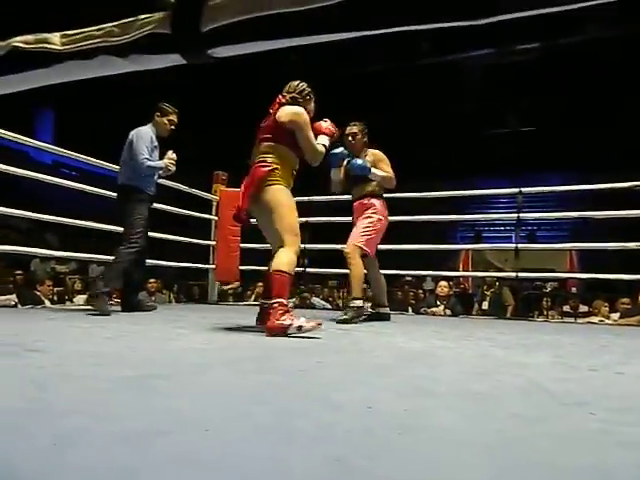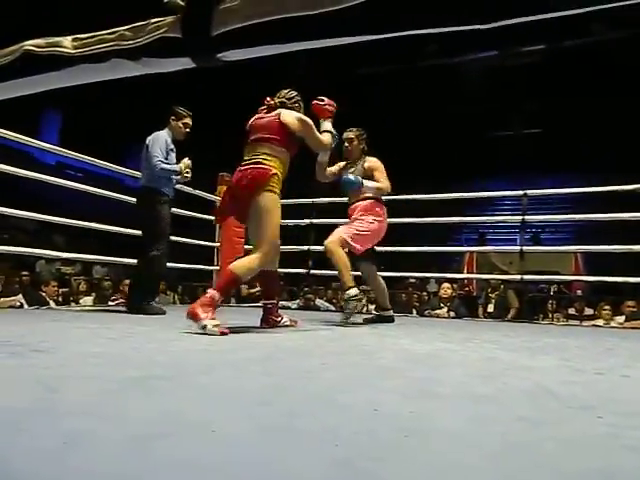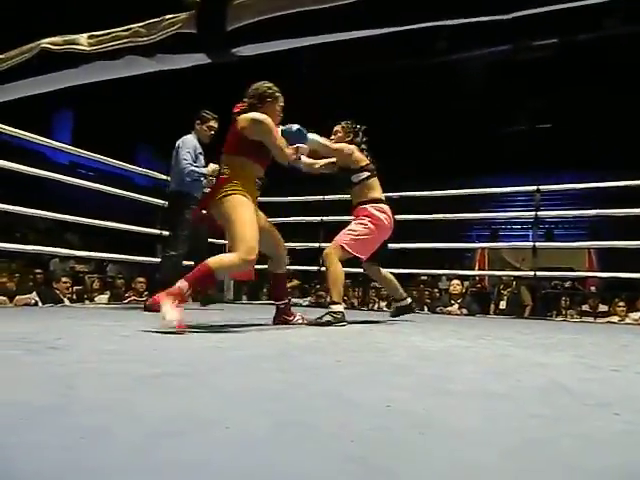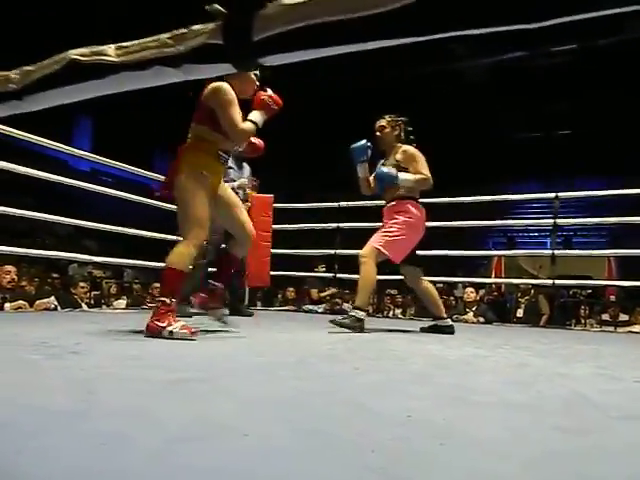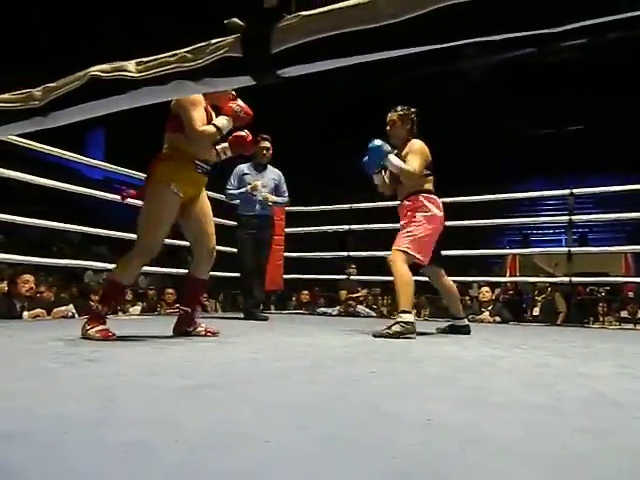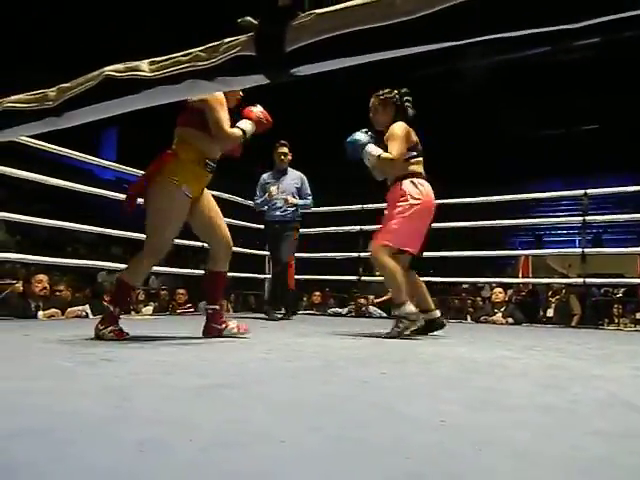
dt=0.3s
person 1, frame 1
left shoulder: (273, 117)
right shoulder: (296, 113)
right elbow: (314, 157)
right wrist: (325, 135)
left hip: (258, 185)
right hip: (272, 181)
left knee: (282, 246)
right knee: (290, 245)
left ankle: (268, 312)
right ankle: (278, 315)
person 1, frame 2
left shoulder: (257, 118)
right shoulder: (297, 118)
right elbow: (325, 147)
right wrist: (326, 118)
left hip: (244, 180)
right hip: (262, 183)
left knee: (271, 250)
right knee: (263, 253)
left ankle: (271, 314)
right ankle: (204, 306)
person 1, frame 3
left shoulder: (248, 124)
right shoulder: (258, 120)
right elbow: (287, 158)
right wrist: (296, 152)
left hip: (240, 195)
right hip: (234, 193)
left knee: (279, 251)
right knee: (245, 255)
left ankle: (284, 313)
right ankle: (173, 295)
person 1, frame 4
left shoulder: (228, 99)
right shoulder: (222, 90)
right elbow: (239, 133)
left wrist: (244, 144)
right wrist: (261, 112)
left hip: (210, 175)
right hip: (195, 169)
left knee: (245, 234)
right knee: (194, 239)
right ankle: (162, 315)
person 1, frame 5
left shoulder: (209, 110)
right shoulder: (193, 98)
right elbow: (198, 137)
left wrist: (229, 149)
right wrist: (228, 120)
left hip: (194, 186)
right hip: (170, 179)
left knee: (206, 251)
right knee: (146, 250)
left ankle: (186, 320)
right ankle: (95, 319)
person 1, frame 6
left shoulder: (214, 103)
right shoulder: (212, 94)
right elbow: (226, 137)
left wrist: (221, 149)
right wrist: (250, 123)
left hip: (194, 184)
right hip: (176, 178)
left knee: (223, 247)
right knee: (154, 251)
left ankle: (215, 320)
right ankle: (109, 319)
person 2, frame 1
left shoulder: (374, 155)
right shoulder: (346, 162)
left elbow: (391, 181)
right elbow: (336, 189)
left wrist: (369, 171)
right wrist: (334, 168)
left hip: (374, 209)
right hip: (359, 211)
left knee: (352, 251)
right knee: (369, 263)
left ankle: (357, 305)
right ankle: (382, 309)
person 2, frame 2
left shoulder: (371, 163)
right shoulder: (343, 166)
left elbow: (386, 188)
right elbow: (322, 176)
left wrist: (362, 184)
right wrist: (324, 151)
left hip: (371, 214)
right hip: (357, 216)
left knee: (332, 244)
right knee: (367, 270)
left ankle: (352, 293)
right ankle: (385, 311)
person 2, frame 3
left shoulder: (348, 150)
right shoulder: (341, 159)
left elbow: (328, 147)
left wrist: (304, 136)
left hip: (372, 216)
right hip: (373, 217)
left knee: (331, 253)
right knee: (371, 269)
left ankle: (336, 310)
right ankle: (403, 301)
person 2, frame 4
left shoulder: (407, 152)
right shoulder: (384, 161)
left elbow: (427, 180)
right elbow: (368, 190)
left wrist: (397, 177)
right wrist: (361, 163)
left hip: (407, 214)
right hip: (397, 216)
left knee: (367, 256)
right knee: (412, 276)
left ankle: (357, 315)
right ankle: (443, 321)
person 2, frame 5
left shoulder: (416, 146)
right shoulder: (398, 151)
left elbow: (411, 177)
right elbow: (387, 190)
left wrist: (389, 157)
right wrist: (375, 171)
left hip: (424, 209)
right hip: (414, 212)
left knee: (397, 258)
right knee: (434, 272)
left ankle: (405, 321)
right ankle: (460, 321)
person 2, frame 6
left shoulder: (398, 129)
right shoulder: (388, 134)
left elbow: (392, 163)
right elbow: (381, 173)
left wrist: (367, 147)
right wrist: (365, 153)
left hip: (411, 195)
right hip: (405, 198)
left knee: (379, 251)
right knee: (399, 263)
left ankle: (406, 312)
right ankle: (432, 315)
person 3, frame 1
left shoulder: (151, 138)
right shoulder: (143, 133)
right elbow: (141, 165)
left wrist: (163, 171)
right wrist: (163, 163)
left hip: (140, 198)
right hip: (134, 197)
left knee: (138, 246)
right knee: (133, 244)
left ankle: (130, 297)
right ankle: (100, 291)
person 3, frame 2
left shoulder: (169, 143)
right shoulder: (160, 137)
right elbow: (155, 167)
left wrist: (180, 177)
right wrist: (179, 168)
left hip: (158, 200)
right hip: (154, 199)
left knee: (152, 248)
right knee: (159, 248)
left ankle: (138, 298)
right ankle: (141, 300)
person 3, frame 3
left shoulder: (197, 147)
right shoulder: (188, 142)
right elbow: (184, 168)
left wrist: (205, 180)
right wrist: (206, 171)
left hip: (190, 202)
right hip: (183, 202)
left knee: (202, 248)
right knee: (177, 249)
person 3, frame 4
left shoulder: (246, 168)
left wrist: (246, 197)
right wrist: (234, 186)
right knee: (206, 255)
left ankle: (236, 304)
right ankle: (184, 299)
person 3, frame 5
left shoulder: (276, 174)
right shoulder: (241, 170)
left elbow: (285, 199)
right elbow: (229, 194)
left wrist: (274, 199)
right wrist: (248, 190)
left hip: (266, 222)
right hip: (245, 221)
left knee: (260, 265)
right knee: (246, 265)
left ankle: (253, 306)
right ankle: (250, 305)
person 3, frame 6
left shoulder: (299, 177)
right shoulder: (265, 178)
left elbow: (309, 202)
right elbow: (257, 204)
left wrist: (296, 202)
right wrist: (267, 198)
left hip: (290, 225)
right hip: (271, 226)
left knee: (284, 262)
right knee: (277, 265)
left ankle: (273, 305)
right ankle: (288, 306)
